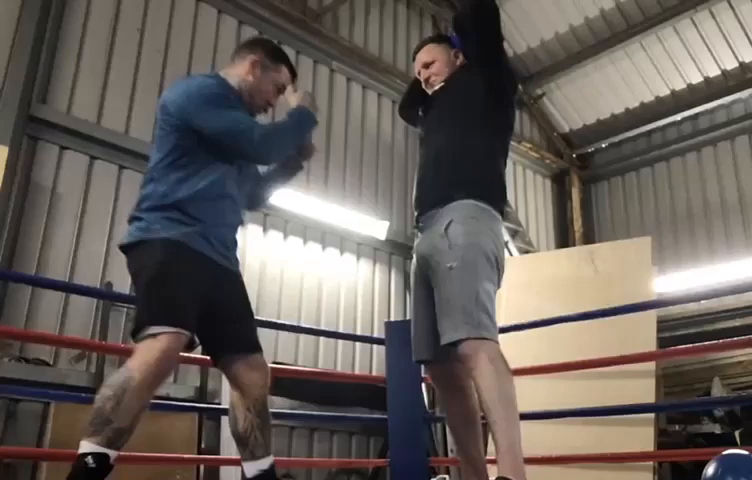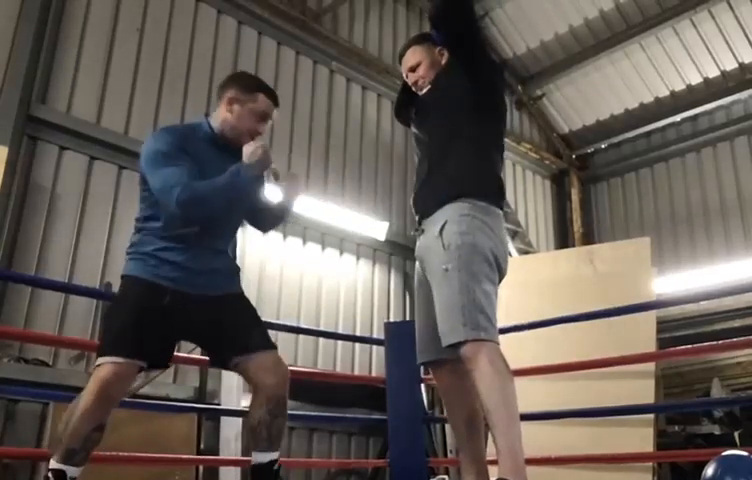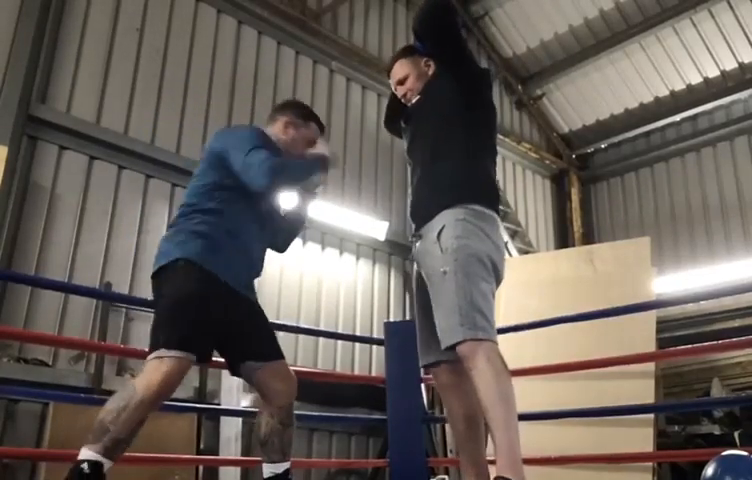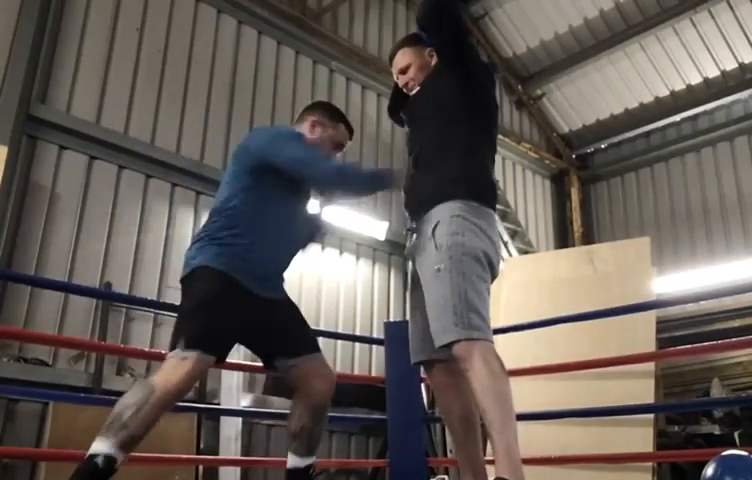
dt=0.7s
person 1, frame 1
left shoulder: (486, 79)
right shoulder: (438, 108)
right elbow: (405, 107)
left wrist: (444, 46)
right wrist: (426, 83)
left hip: (464, 220)
right hip: (431, 232)
left knee: (474, 342)
right knee: (441, 361)
person 1, frame 2
left shoulder: (474, 76)
right shoulder: (434, 108)
right elbow: (400, 110)
left wrist: (425, 48)
right wrist: (415, 85)
left hip: (462, 218)
right hip: (433, 231)
left knee: (473, 342)
right knee: (445, 362)
person 1, frame 3
left shoulder: (463, 83)
right shoulder: (423, 116)
right elbow: (391, 120)
left wrist: (414, 60)
right wrist: (404, 97)
left hip: (460, 224)
right hip: (430, 238)
left knee: (472, 342)
right knee: (445, 366)
person 1, frame 4
left shoulder: (465, 76)
right shoulder: (428, 104)
right elbow: (395, 108)
left wrist: (421, 40)
right wrist: (407, 87)
left hip: (455, 218)
right hip: (428, 230)
left knee: (467, 342)
right knee: (439, 361)
person 2, frame 1
left shoulder: (230, 122)
right shoulder: (199, 90)
left elbow: (251, 193)
right elbow: (262, 145)
left wrist: (291, 161)
right wrist: (302, 116)
left hip: (215, 258)
right hip: (168, 241)
left knee: (254, 379)
right knee: (161, 349)
person 2, frame 2
left shoulder: (244, 160)
right shoulder: (168, 142)
left elbow: (263, 220)
right elbow: (183, 203)
left wrist: (286, 201)
right wrist: (246, 172)
left hip: (219, 290)
right hip: (153, 281)
left knee: (273, 377)
right knee: (108, 379)
person 2, frame 3
left shoulder: (260, 166)
right shoulder: (240, 138)
left elbow: (277, 241)
right elbow: (272, 178)
left wrist: (302, 207)
right wrist: (316, 162)
left hip: (234, 288)
right hip: (193, 270)
left knee: (281, 384)
right knee: (165, 373)
person 2, frame 4
left shoulder: (296, 170)
right shoulder: (272, 140)
left elbow: (298, 232)
right elbow: (331, 176)
right wrist: (388, 177)
left hip: (264, 288)
right hip: (219, 272)
left knee: (319, 382)
right knee: (182, 371)
